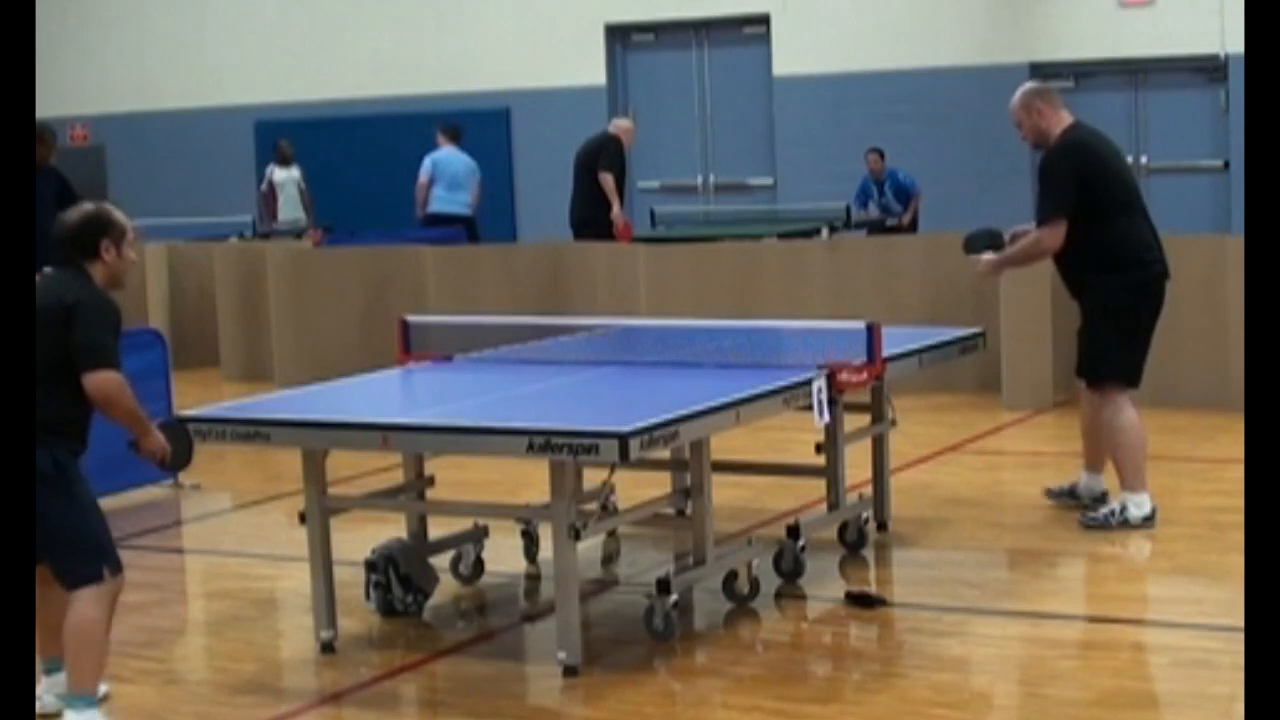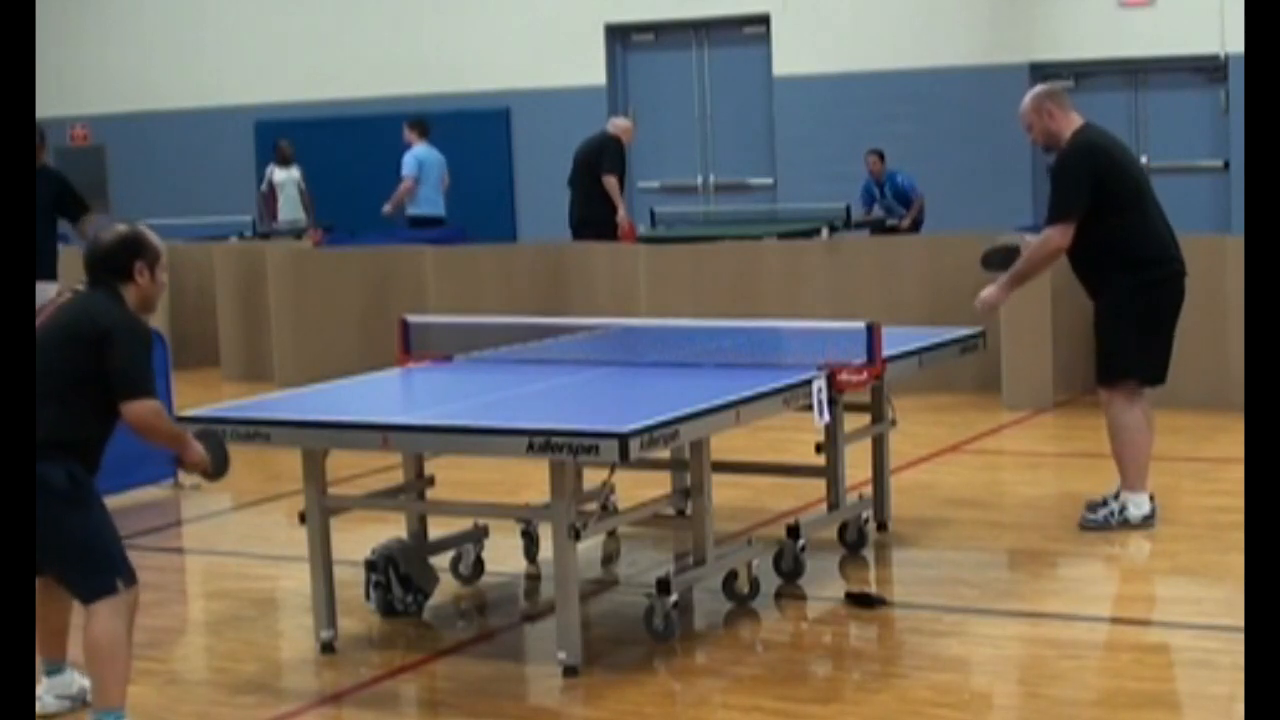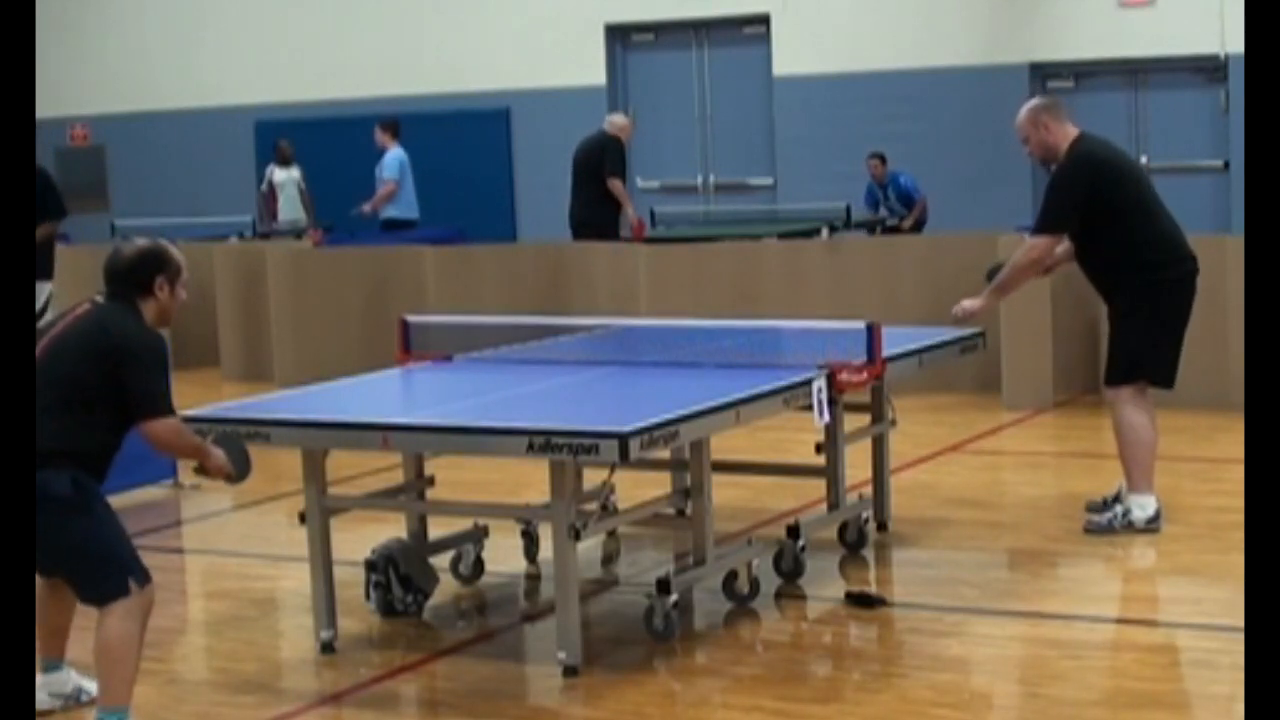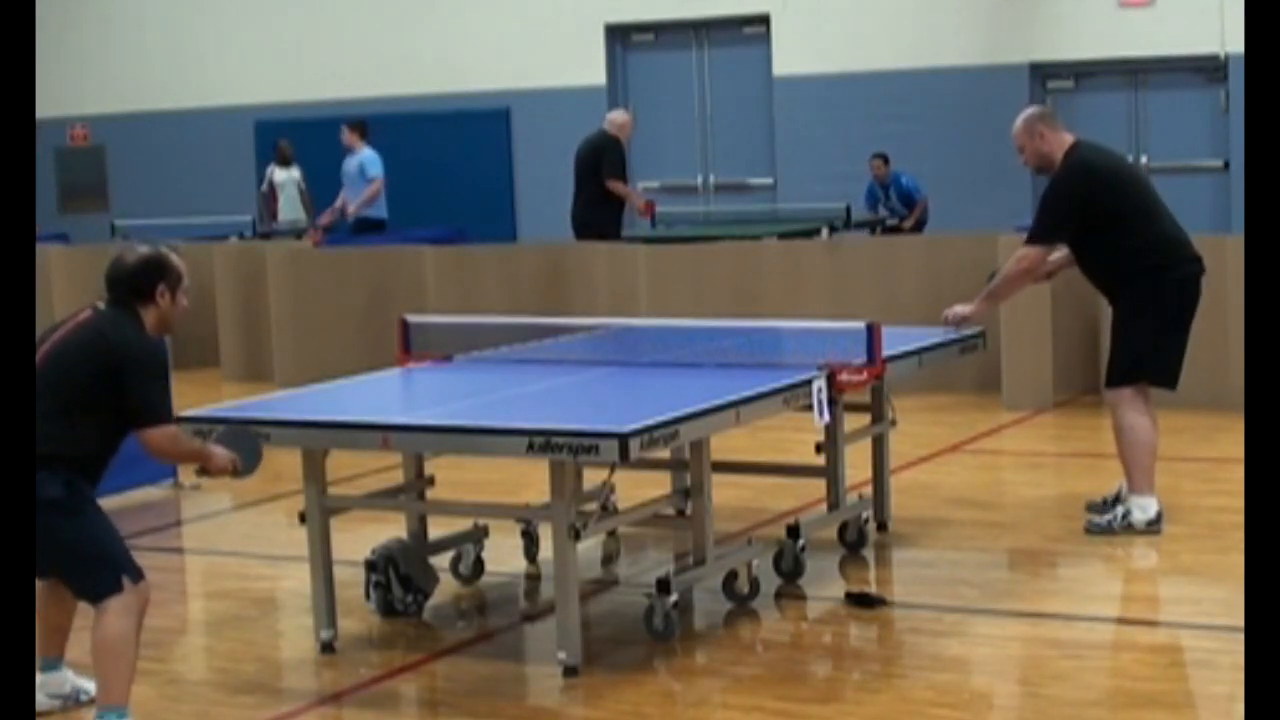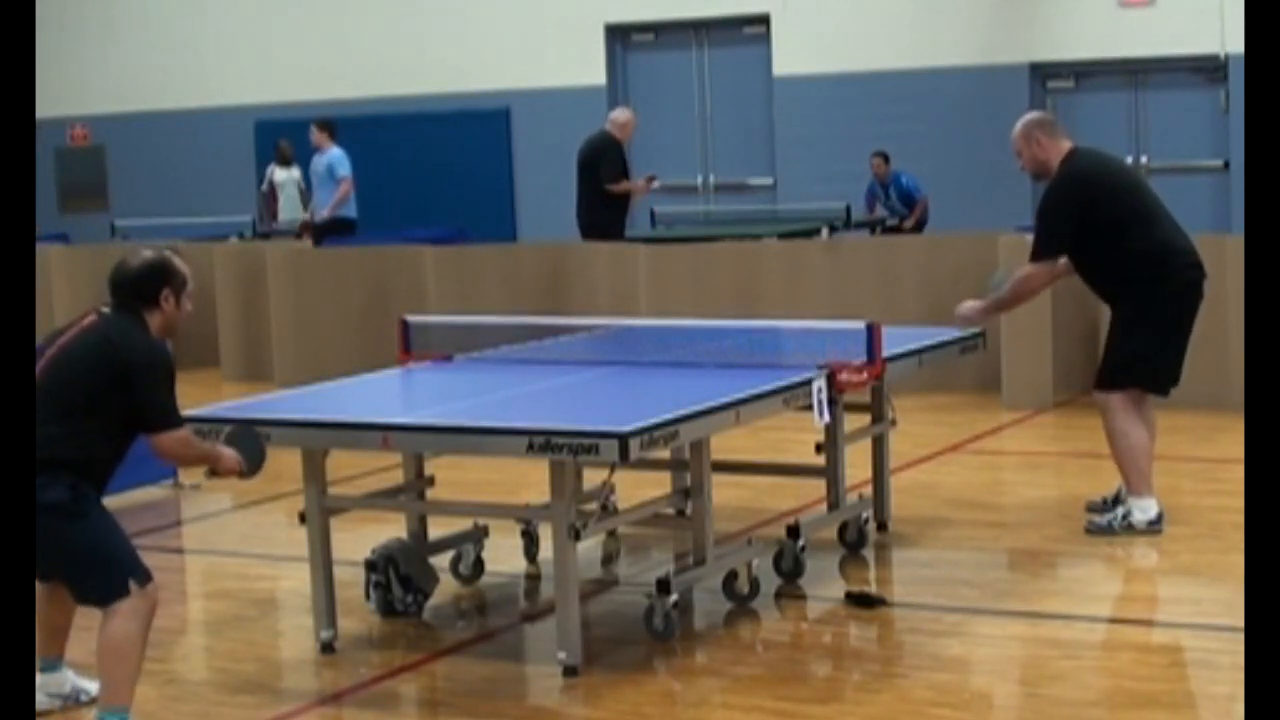
dt=1s
person 1, frame 1
left shoulder: (50, 291)
right shoulder: (90, 302)
right elbow: (102, 385)
right wrist: (146, 432)
left hip: (41, 453)
right hip: (43, 456)
left knee: (53, 565)
right knee: (96, 577)
person 1, frame 2
left shoulder: (70, 310)
right shoulder: (122, 325)
right elbow: (140, 412)
right wrist: (185, 445)
left hip: (44, 464)
right hip: (47, 471)
left knee: (57, 569)
right knee: (112, 591)
person 1, frame 3
left shoulder: (85, 318)
right shoulder: (138, 339)
right elbow: (160, 429)
right wrist: (206, 454)
left hip: (46, 471)
right hip: (49, 479)
left knee: (63, 568)
right knee: (128, 594)
person 1, frame 4
left shoulder: (88, 326)
right shoulder: (138, 346)
right elbow: (158, 437)
right wrist: (207, 455)
left hip: (45, 477)
right hip: (46, 483)
left knee: (64, 569)
right knee: (123, 591)
left ankle: (52, 682)
person 1, frame 5
left shoulder: (91, 330)
right shoulder: (144, 351)
right elbow: (170, 443)
right wrist: (216, 456)
left hip: (46, 480)
right hip: (49, 488)
left knee: (62, 570)
right knee: (132, 595)
person 2, frame 1
left shoulder: (1061, 157)
right shoulder: (1088, 142)
left elbow: (1051, 240)
left wrist: (1000, 261)
right wrist: (1029, 233)
left hip: (1120, 285)
right hip: (1131, 278)
left knee: (1111, 391)
right knee: (1096, 384)
left ankle: (1136, 504)
right ankle: (1091, 484)
person 2, frame 2
left shoulder: (1076, 157)
right shoulder: (1097, 145)
left elbow: (1057, 239)
left wrist: (1005, 285)
right wrist: (1037, 250)
left hip: (1137, 285)
right hip: (1150, 278)
left knee: (1118, 390)
right knee: (1129, 389)
left ankle: (1135, 504)
right ankle: (1133, 492)
person 2, frame 3
left shoulder: (1076, 169)
right shoulder: (1092, 157)
left elbow: (1036, 250)
left wrist: (985, 299)
right wrist: (1054, 259)
left hip: (1152, 285)
right hip: (1157, 280)
left knee: (1124, 391)
right knee: (1132, 389)
left ankle: (1142, 507)
right ankle: (1136, 492)
person 2, frame 4
left shoulder: (1072, 177)
right shoulder: (1089, 164)
left elbow: (1027, 260)
left wrist: (978, 306)
right wrist: (1054, 263)
left hip: (1158, 285)
right hip: (1163, 280)
left knee: (1125, 393)
right knee: (1133, 390)
left ankle: (1143, 507)
right ankle: (1136, 492)
person 2, frame 5
left shoulder: (1066, 188)
right shoulder: (1091, 169)
left elbow: (1037, 276)
left wrist: (984, 309)
right wrist: (1057, 270)
left hip: (1156, 290)
right hip: (1172, 282)
left knee: (1115, 395)
right knee: (1135, 391)
left ankle: (1143, 509)
right ankle: (1135, 492)
